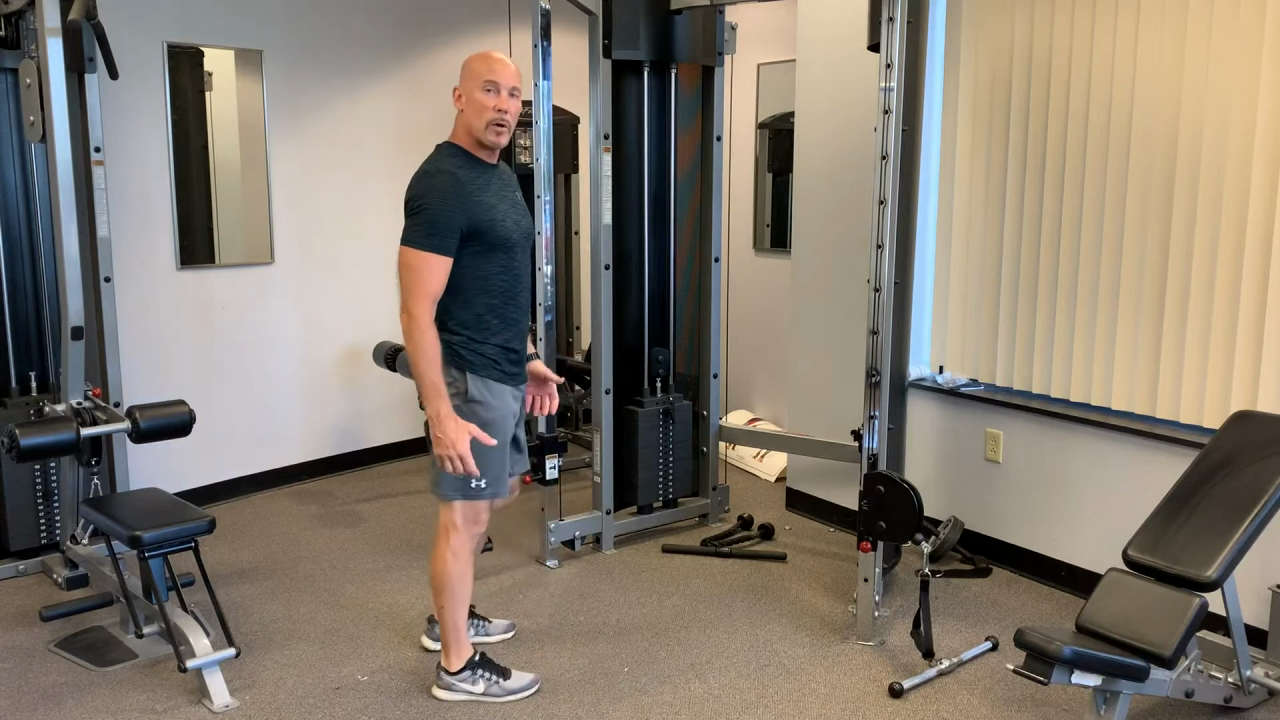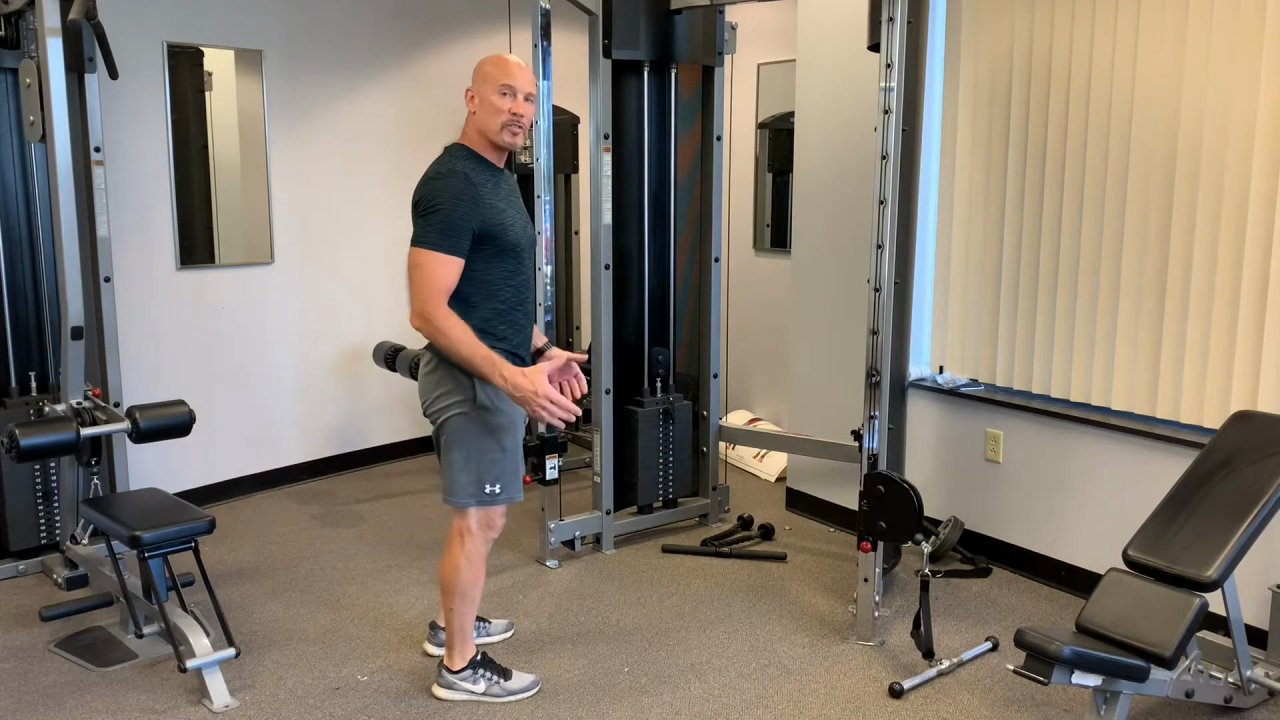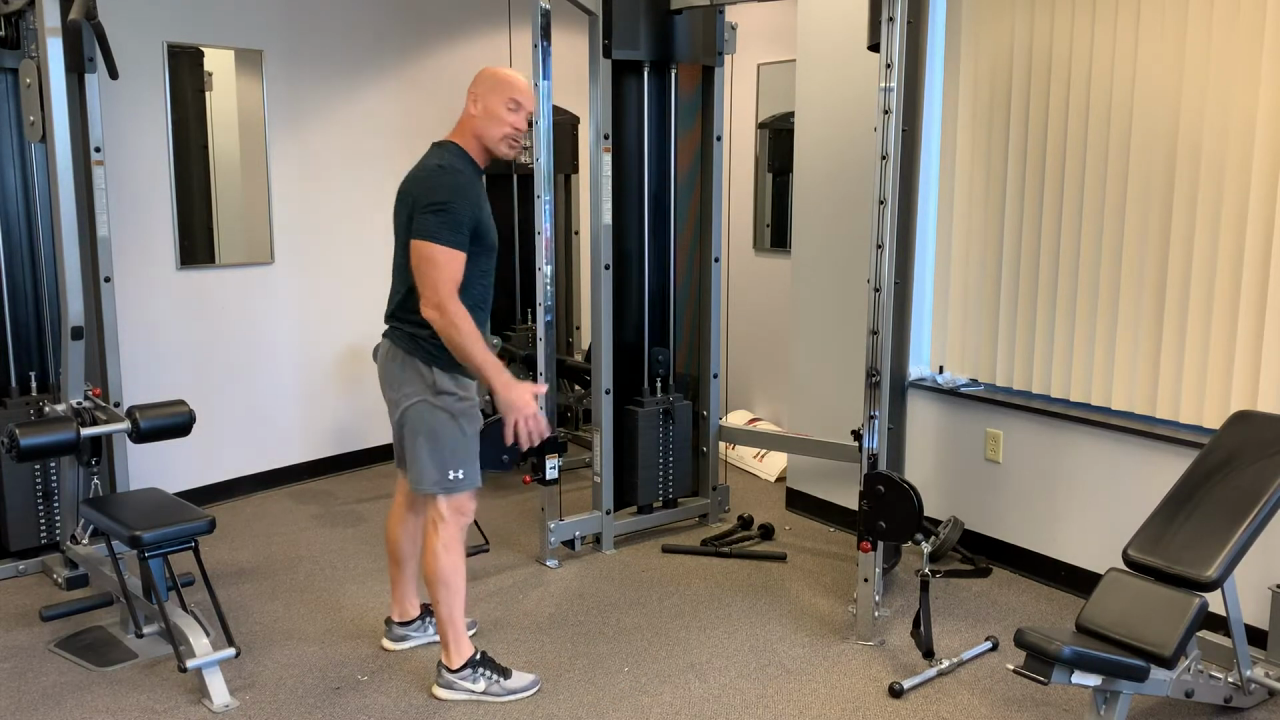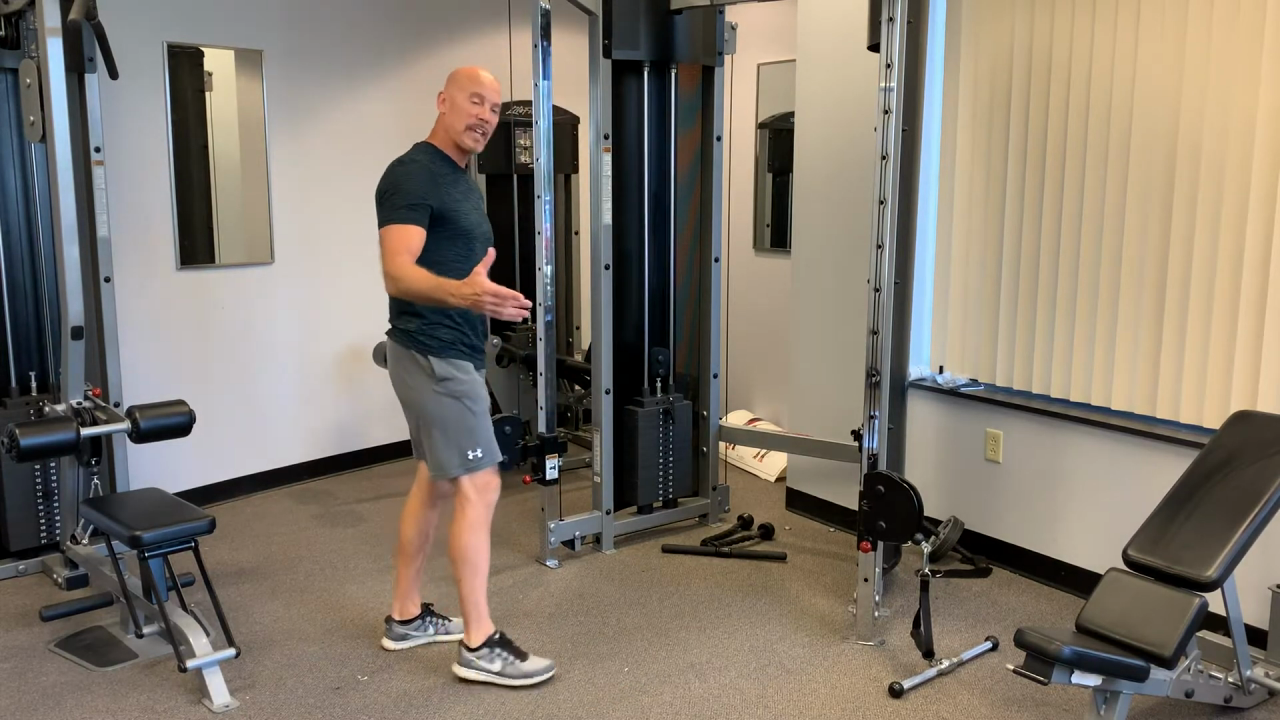
dt=1s
person 1, frame 1
left shoulder: (502, 177)
right shoulder: (441, 185)
right elbow: (418, 312)
left wrist: (529, 360)
right wrist: (442, 414)
left hip: (500, 373)
right hip: (469, 378)
left knee: (498, 494)
right knee: (465, 516)
left ankle: (449, 617)
right ankle: (458, 665)
person 1, frame 2
left shoulder: (498, 178)
right shoulder: (452, 185)
right elbow: (428, 310)
left wrist: (542, 349)
right wrist: (512, 378)
left hip: (496, 373)
right hip: (474, 380)
left knee: (476, 512)
right knee: (480, 520)
left ankle: (450, 623)
right ankle: (460, 666)
person 1, frame 3
left shoulder: (446, 171)
right shoulder: (449, 182)
right elbow: (439, 304)
left wrist: (490, 379)
right wrist: (505, 387)
left hip: (412, 358)
right hip: (429, 367)
left knee: (414, 491)
right knee: (451, 509)
left ankle: (406, 616)
right ankle: (458, 665)
person 1, frame 4
left shoulder: (463, 183)
right shoulder: (412, 174)
right elbow: (398, 273)
right wrist: (462, 294)
left hip: (452, 355)
right hip: (433, 357)
left knee: (434, 484)
right knee: (479, 488)
left ankle: (406, 615)
right ankle: (480, 643)
